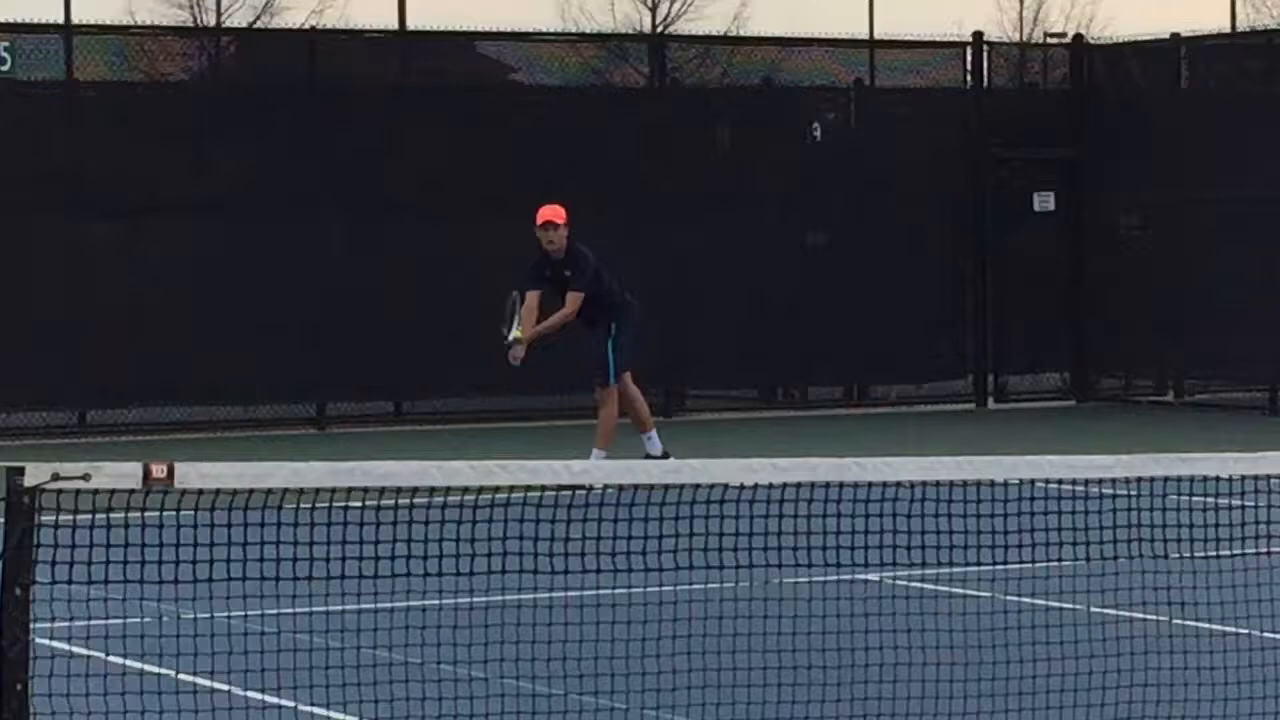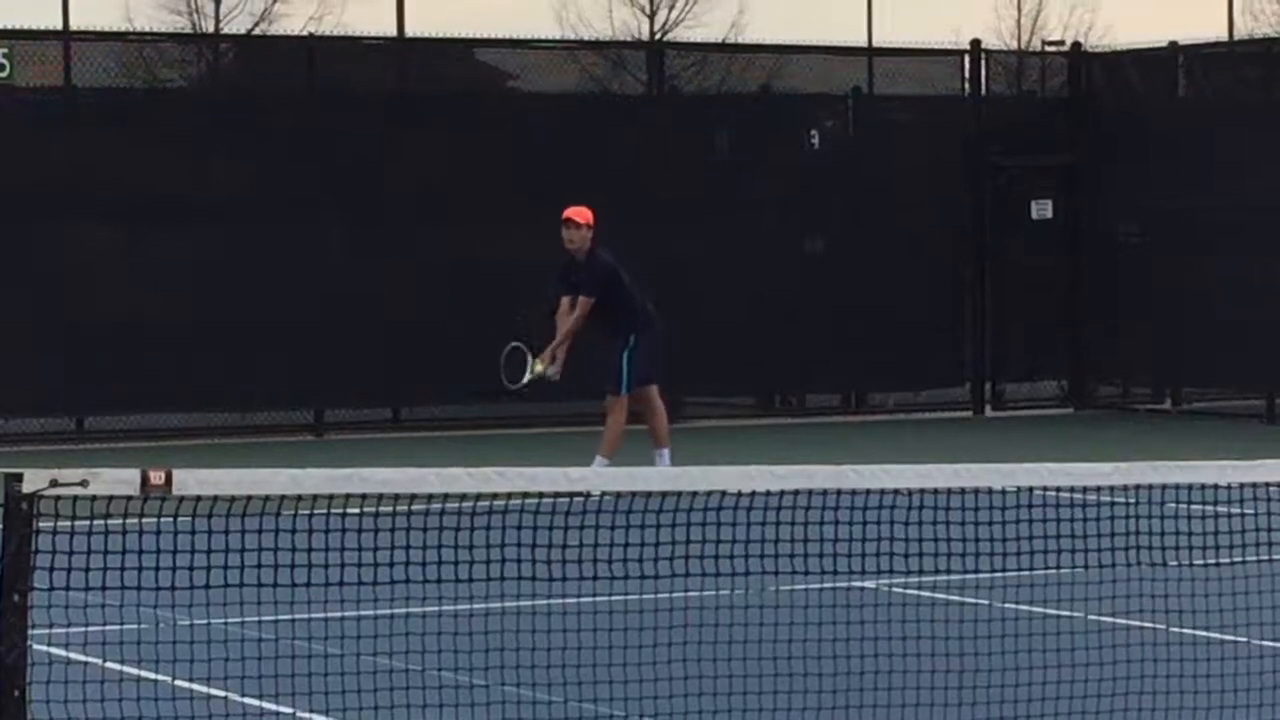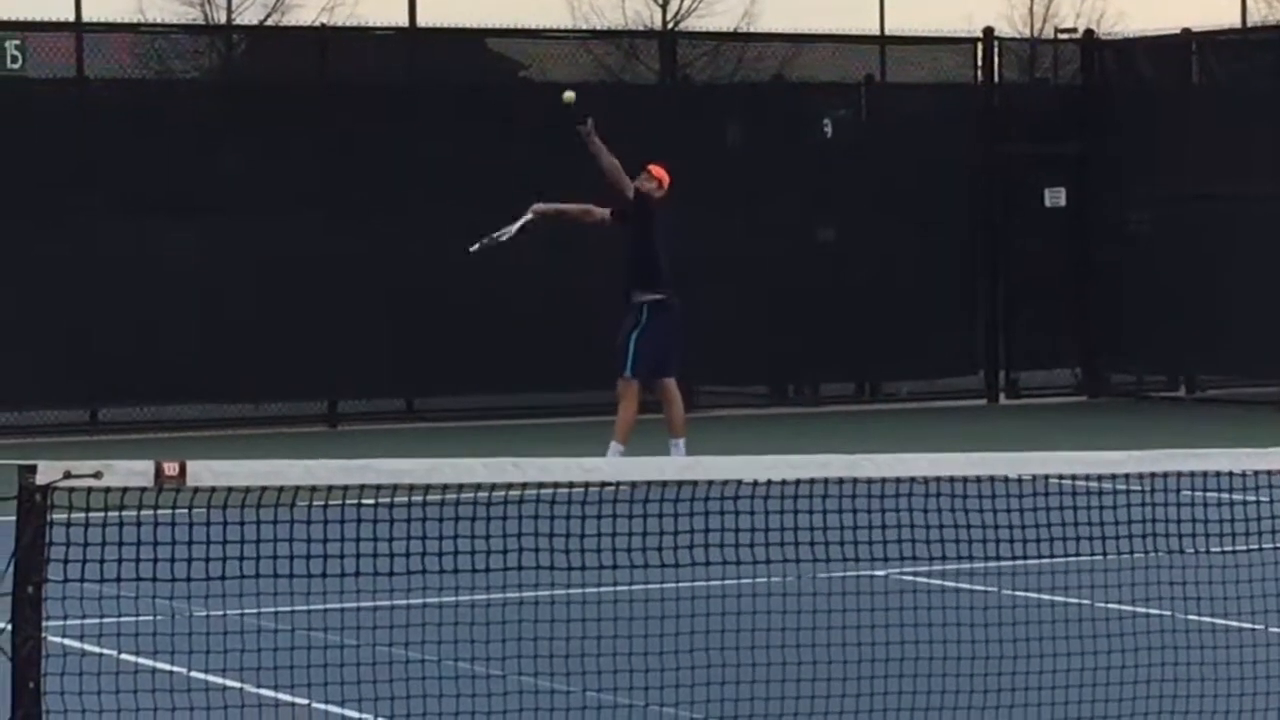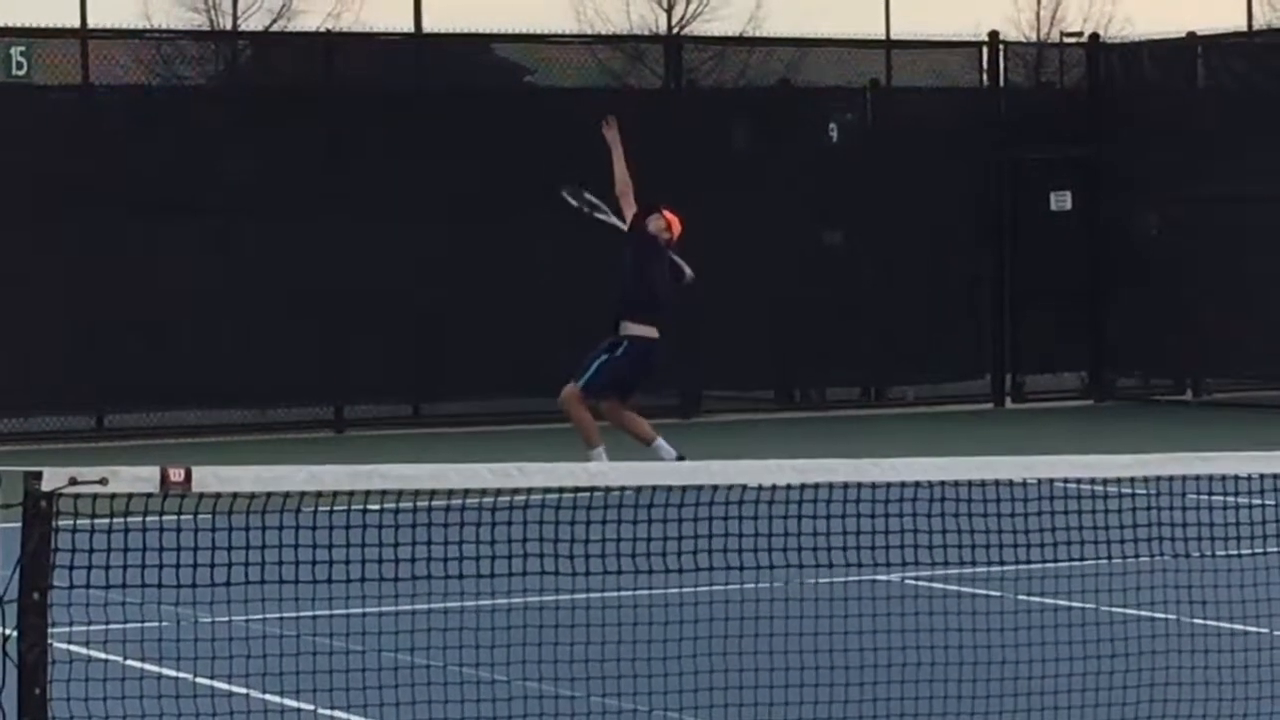
dt=0.5s
person 1, frame 1
left shoulder: (581, 259)
right shoulder: (540, 265)
left elbow: (570, 311)
right elbow: (530, 307)
left wrist: (532, 333)
right wrist: (521, 342)
left hip: (616, 319)
right hip: (600, 322)
left knee: (606, 392)
right knee: (623, 385)
left ankle: (597, 463)
right ankle: (656, 450)
person 1, frame 2
left shoulder: (600, 264)
right shoulder: (569, 268)
left elbow: (579, 316)
right elbow: (564, 313)
left wrist: (552, 349)
right wrist: (559, 357)
left hip: (637, 331)
right hip: (625, 332)
left knee: (616, 402)
right knee: (648, 396)
left ankle: (598, 470)
right ankle: (664, 465)
person 1, frame 3
left shoulder: (646, 210)
right shoulder: (632, 213)
left elbow: (618, 178)
right elbow: (591, 212)
left wrist: (594, 142)
right wrist: (548, 208)
left hip: (651, 310)
right hip: (659, 309)
left knee: (627, 386)
right knee: (666, 384)
left ankle: (613, 460)
right ankle: (679, 455)
person 1, frame 4
left shoulder: (647, 248)
right shoulder: (667, 263)
left elbow: (624, 193)
right elbow: (688, 275)
left wrist: (614, 143)
left hip: (632, 343)
right hip: (642, 343)
left knee: (571, 397)
right knee: (612, 407)
left ankle: (601, 466)
right ankle: (670, 457)
